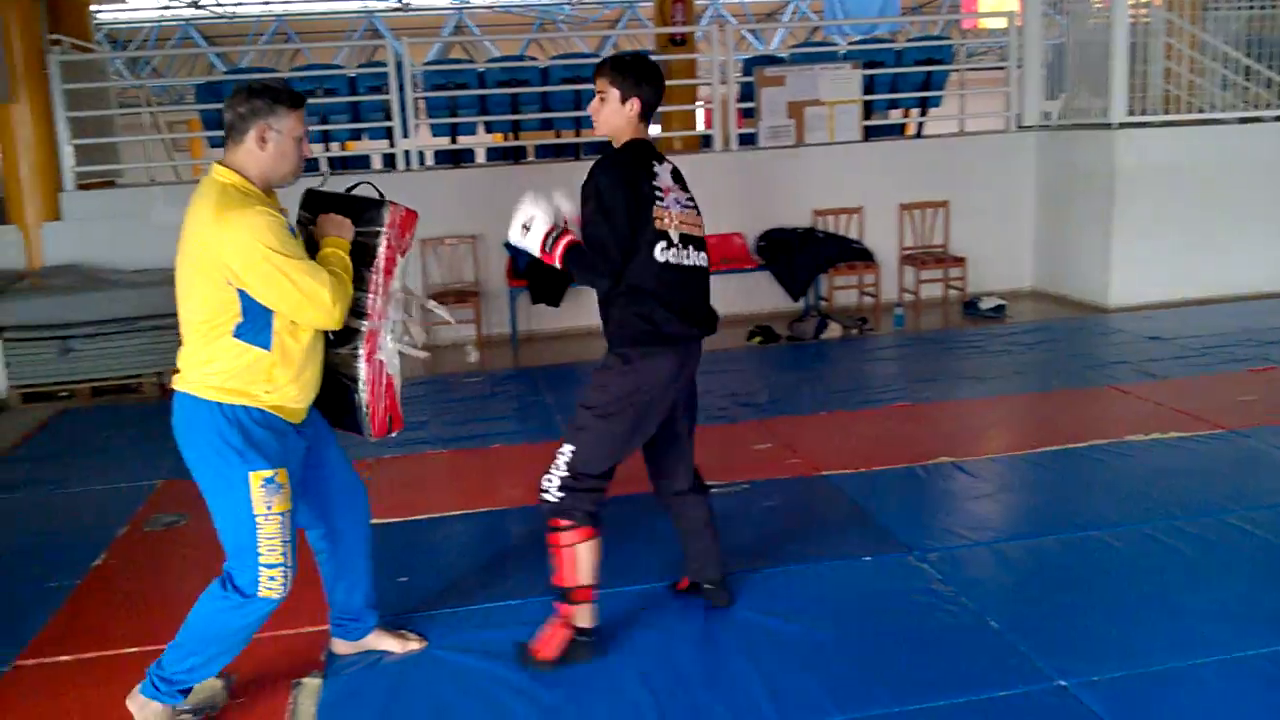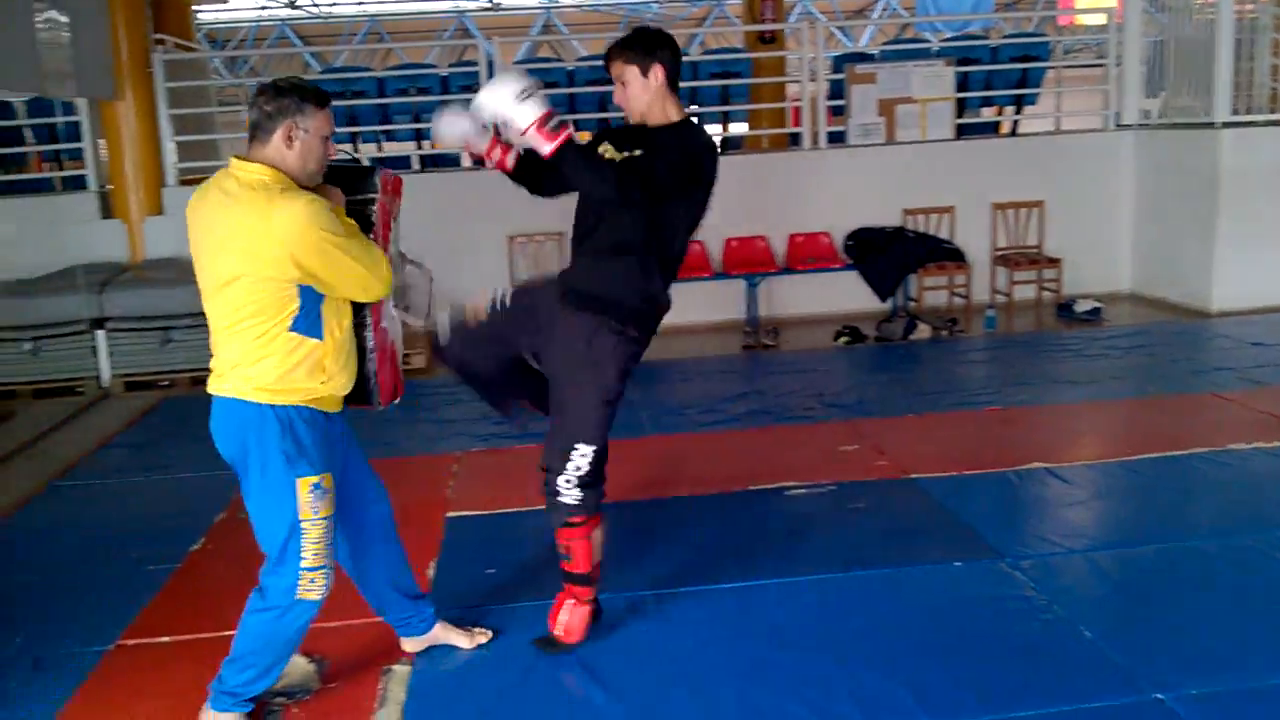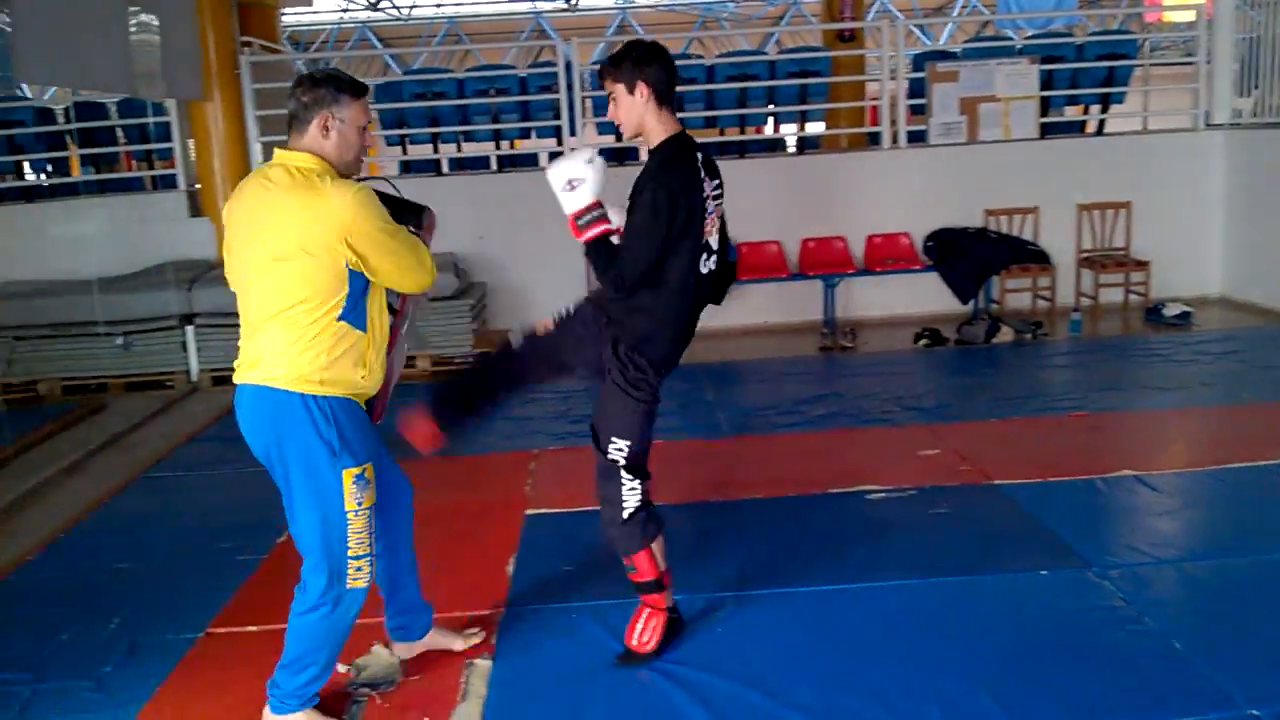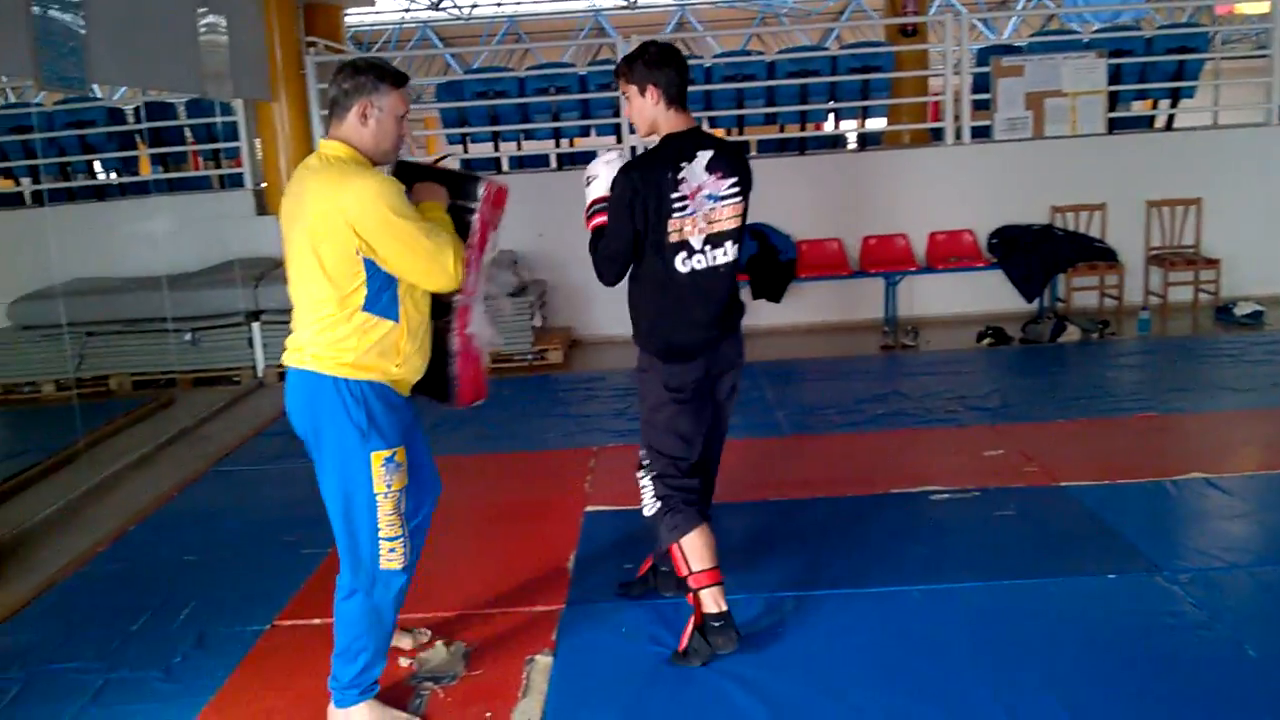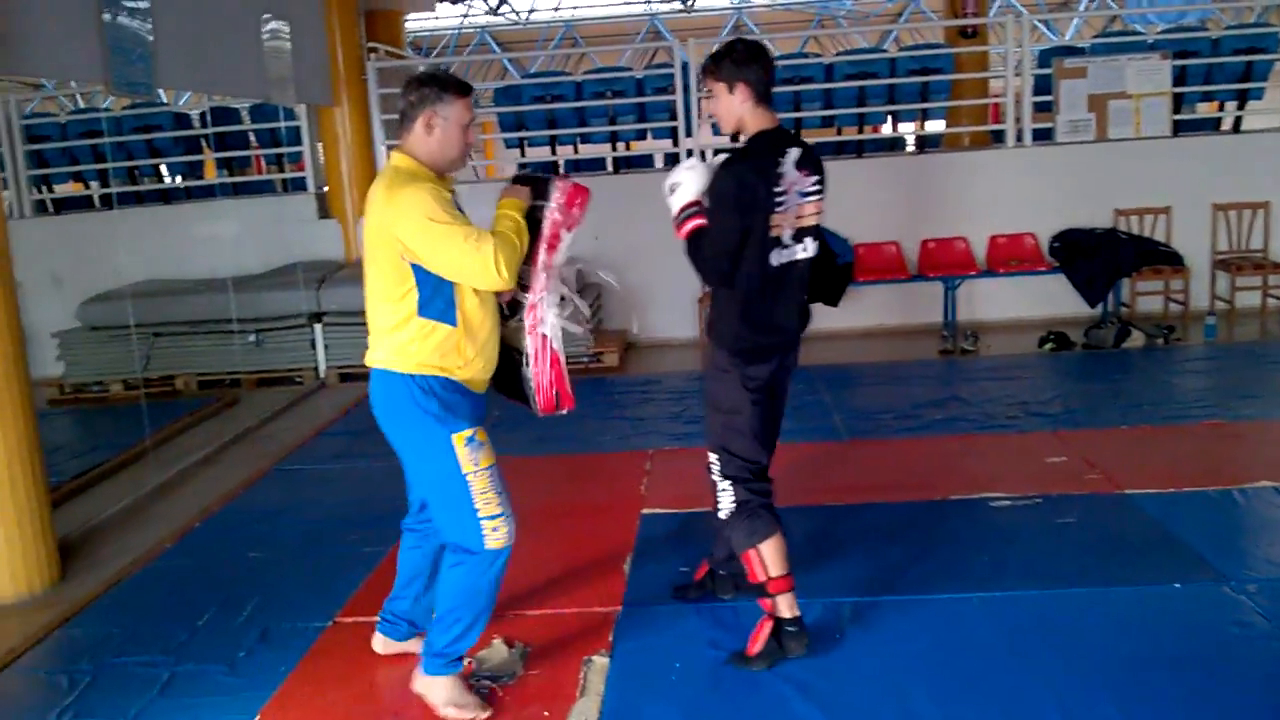
dt=0.3s
person 1, frame 1
left shoulder: (232, 200)
right shoulder: (244, 223)
right elbow: (328, 307)
left wrist: (318, 245)
right wrist: (336, 245)
left hip: (278, 410)
right hip: (229, 420)
left knee: (344, 510)
right knee: (260, 578)
left ankle: (353, 628)
person 1, frame 2
left shoulder: (214, 196)
right shoulder: (295, 214)
right elbow: (374, 280)
right wrist: (336, 213)
left hip: (296, 407)
right hip: (275, 418)
left knee: (366, 516)
right knee: (299, 575)
left ankle: (416, 624)
person 1, frame 3
left shoulder: (246, 195)
right shoulder: (344, 201)
right elbow: (417, 273)
right wrist: (390, 230)
left hip: (270, 392)
right hip: (307, 407)
left knee: (388, 505)
right knee: (341, 564)
left ankle: (412, 630)
person 1, frame 4
left shoulder: (311, 177)
right shoulder: (364, 187)
right elbow: (444, 270)
left wrist: (411, 214)
right wrist: (432, 209)
left hip: (348, 382)
right hip: (346, 392)
left knee: (415, 494)
right knee: (376, 545)
left ankle: (373, 626)
person 1, frame 5
left shoulder: (421, 188)
right shoulder: (409, 197)
left elbow: (461, 272)
right elbow: (494, 265)
left wrist: (503, 243)
right wrist: (512, 208)
left hip: (441, 384)
right hip: (419, 389)
left knee: (438, 511)
right knee: (484, 531)
left ankle: (400, 626)
right ankle: (437, 667)
person 2, frame 1
left shoulder: (612, 172)
right shoulder: (669, 172)
left elbow: (604, 268)
left wrist: (549, 239)
right wrist: (577, 233)
left hip: (643, 356)
right hip: (675, 347)
left knee: (568, 483)
right knee: (675, 473)
left ankle: (577, 620)
right ankle: (711, 579)
person 2, frame 2
left shoulder: (690, 151)
right shoulder: (624, 141)
left elbow: (607, 184)
right elbow: (549, 178)
left wrist: (538, 124)
right wrist: (491, 145)
left hip: (612, 323)
right hip: (566, 297)
left knee: (570, 470)
right knee: (463, 344)
left ankle: (580, 598)
person 2, frame 3
left shoulder: (663, 176)
right shoulder: (696, 161)
left elbow: (627, 269)
right elbow: (718, 270)
left wrist: (584, 208)
left hip: (637, 346)
right hip: (610, 322)
left knee: (622, 481)
right knee: (518, 358)
left ankle: (658, 608)
right ankle: (437, 421)
person 2, frame 4
left shoulder: (639, 176)
right shoulder: (732, 160)
left elbow: (608, 267)
left wrist: (599, 200)
left hip: (671, 349)
right hip: (722, 341)
left knee: (667, 479)
right knee: (693, 462)
left ankle: (713, 617)
right ankle: (667, 562)
person 2, frame 5
left shoulder: (739, 171)
right shoulder: (804, 159)
left elbow: (715, 267)
left wrist: (689, 208)
left hip: (743, 343)
right hip: (781, 334)
left knee: (734, 476)
right knee: (733, 457)
left ankle: (785, 620)
right ankle: (727, 566)
